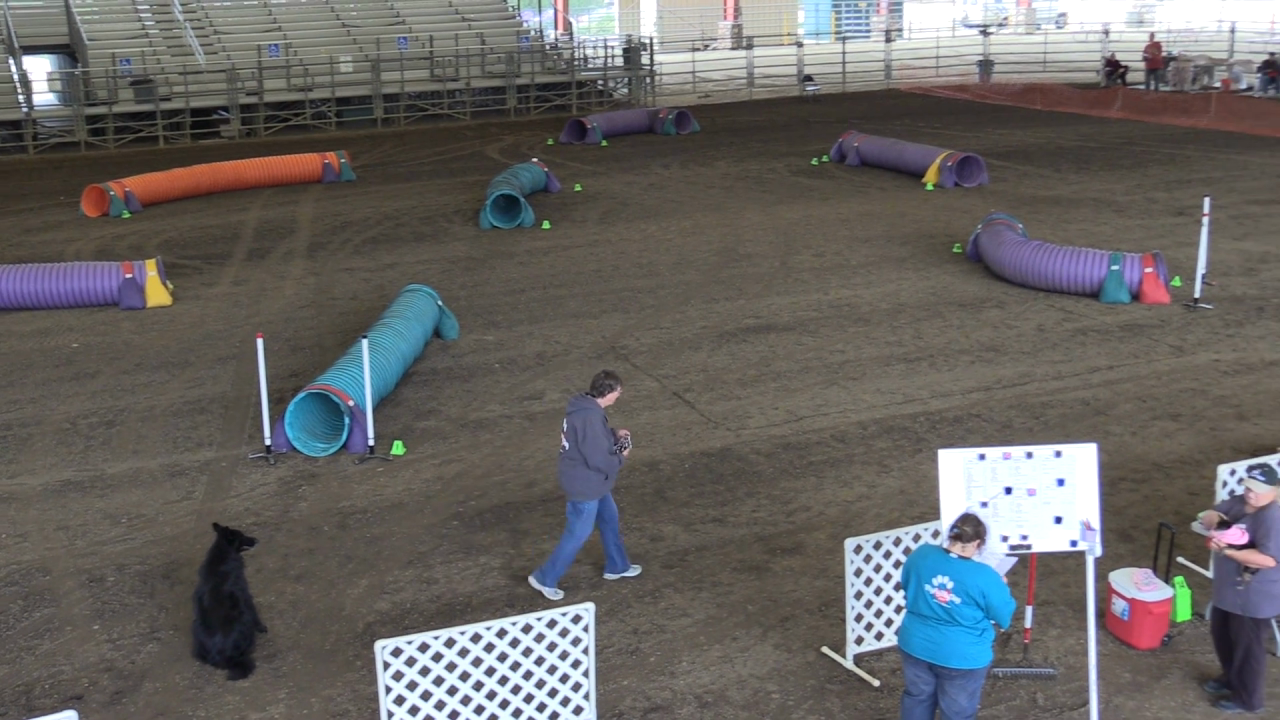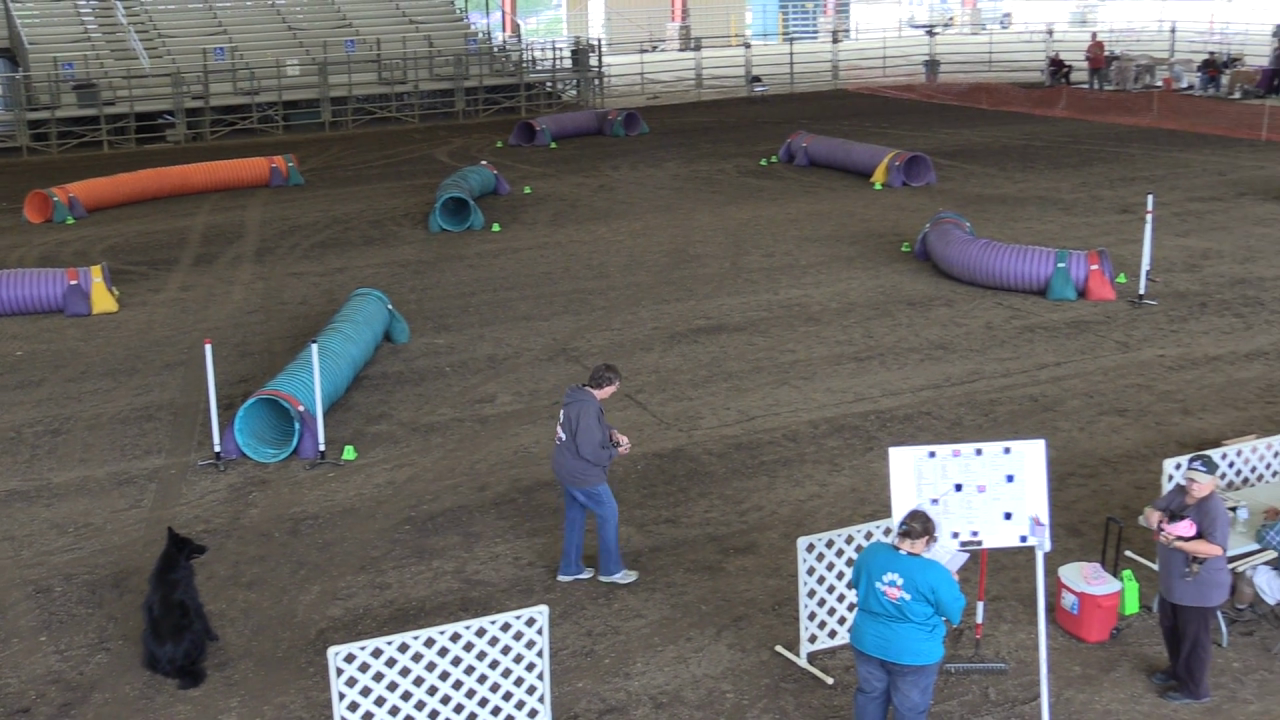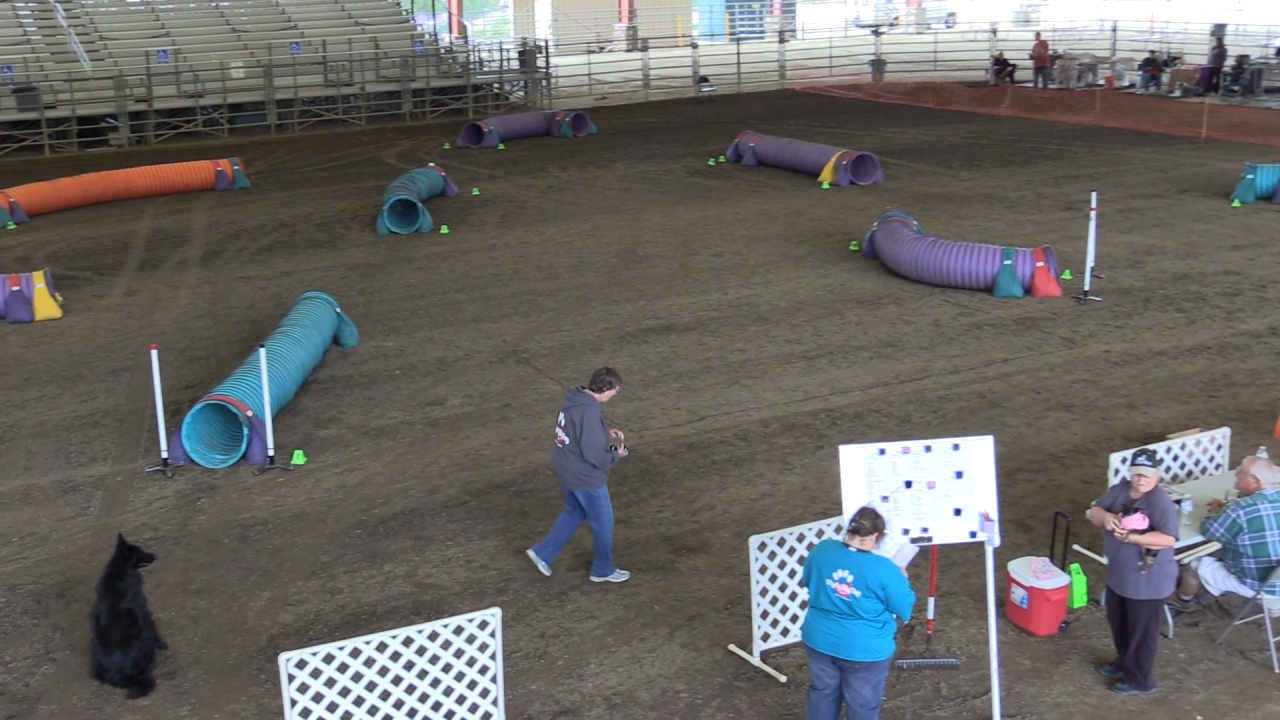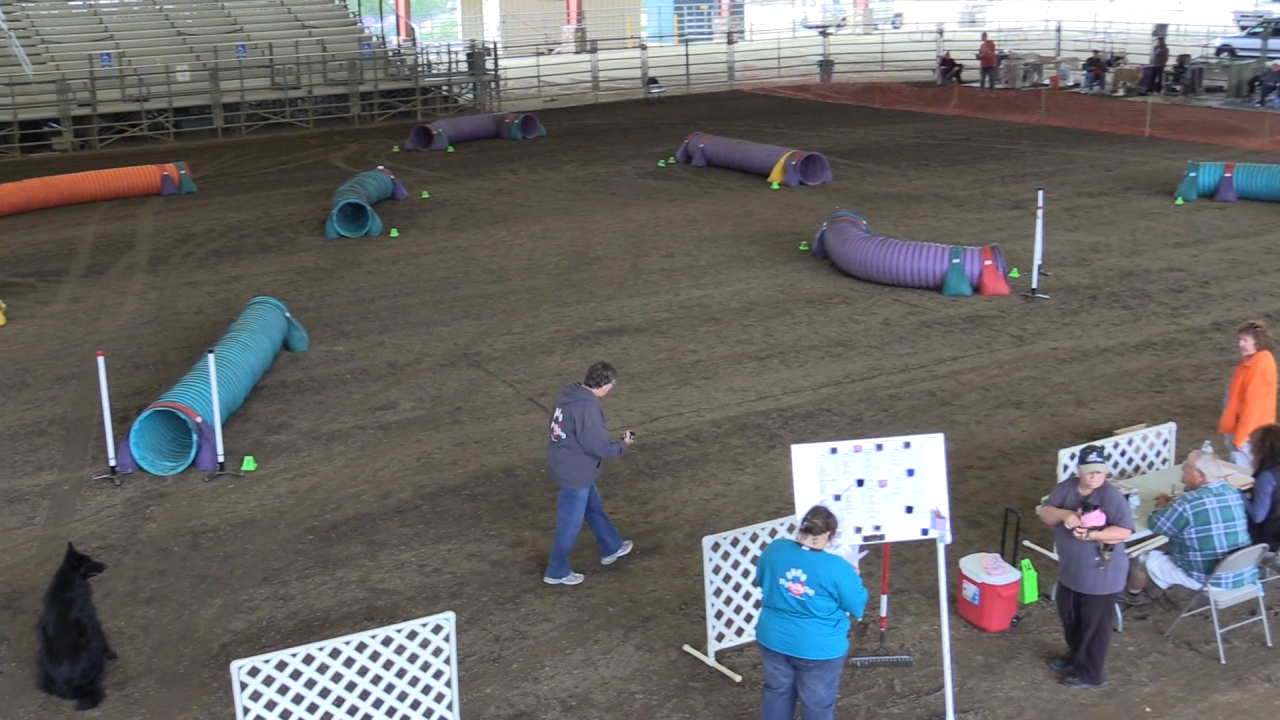
dt=0.3s
person 1, frame 1
right shoulder: (1238, 502)
right elbow: (1205, 519)
left wrist: (1226, 550)
right wrist: (1212, 518)
left hip: (1254, 598)
right hip: (1227, 589)
left knee: (1247, 646)
right knee: (1221, 635)
left ankle: (1247, 699)
right ankle: (1231, 678)
person 1, frame 2
left shoulder: (1214, 509)
right shoulder: (1177, 494)
left elbow: (1215, 548)
right elbow: (1149, 511)
left wrist: (1176, 543)
right wrist: (1154, 515)
left hip: (1200, 588)
right hip: (1172, 581)
left knee: (1194, 637)
right knee: (1170, 627)
left ankle: (1193, 689)
right ankle: (1177, 669)
person 1, frame 3
left shoulder: (1161, 501)
right shoulder: (1120, 489)
left elbow: (1168, 538)
right elbow: (1094, 512)
left wrist: (1131, 537)
right wrist: (1105, 517)
left hip: (1148, 580)
right hip: (1119, 574)
left knee: (1142, 630)
right knee: (1118, 621)
left ankle: (1140, 679)
right ankle: (1125, 660)
person 1, frame 4
left shoulder: (1111, 496)
right shoulder: (1067, 487)
left elbow: (1125, 531)
right elbow: (1044, 513)
left wrist: (1091, 535)
right wrist: (1063, 514)
left hip: (1101, 575)
right hip: (1070, 570)
left knee: (1095, 625)
right knee: (1069, 614)
left ankle: (1091, 673)
right ankle: (1075, 654)
person 2, frame 1
left shoulder: (583, 406)
right shoulder: (591, 417)
right elbow: (598, 459)
left wrist: (614, 434)
right wrist: (620, 458)
left hip: (585, 479)
right hip: (585, 483)
left knee: (609, 519)
right knee: (578, 532)
left ankle: (617, 566)
right ankle: (545, 579)
person 2, frame 2
left shoulder: (577, 397)
right shoulder: (587, 409)
right elbow: (590, 451)
left wrist: (611, 432)
right wrist: (615, 453)
left hip: (567, 469)
right hip: (583, 474)
left knee: (575, 518)
right knee: (609, 515)
left ankle: (570, 568)
right ankle: (611, 569)
person 2, frame 3
left shoulder: (575, 399)
right shoulder: (589, 412)
right elbow: (594, 455)
left wrist: (606, 432)
right wrist: (616, 455)
left hip: (566, 469)
right hip: (586, 476)
left knee: (575, 513)
right knee: (603, 520)
left ankle: (542, 553)
right ankle: (603, 570)
person 2, frame 4
left shoulder: (569, 395)
right shoulder: (588, 407)
left elbow: (559, 426)
right elbow: (600, 448)
right wrist: (623, 444)
left hip: (563, 463)
right hip: (575, 471)
left knee: (593, 506)
right knee: (571, 520)
left ankle: (611, 549)
right ankle: (557, 572)
person 3, frame 1
left shoulder: (921, 555)
right shoulder: (985, 577)
left elbow: (907, 587)
right elbow: (1004, 618)
right wrist: (1001, 587)
left hip: (916, 646)
right hip: (961, 658)
left knee: (917, 697)
person 3, frame 2
left shoulder: (871, 553)
right shoulder: (934, 573)
left elbow: (857, 584)
right elbow: (954, 614)
right wrist: (952, 584)
left hip: (868, 643)
right hip: (913, 654)
left knee: (870, 694)
person 3, frame 3
left shoulder: (822, 550)
right shoulder: (884, 569)
left elbow: (808, 582)
right elbow: (904, 611)
right wrist: (902, 580)
left hip: (820, 640)
right hip: (864, 651)
left knee: (822, 691)
person 3, frame 4
left shoulder: (774, 550)
right shoulder: (837, 568)
left elbow: (761, 581)
right elbow: (857, 608)
right wrist: (854, 578)
left hip: (773, 639)
right hip: (818, 649)
left knee: (776, 690)
right knee: (817, 703)
